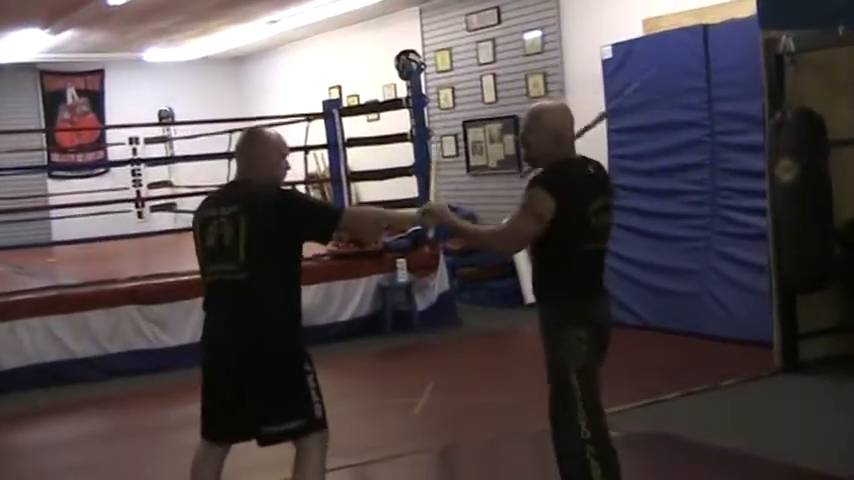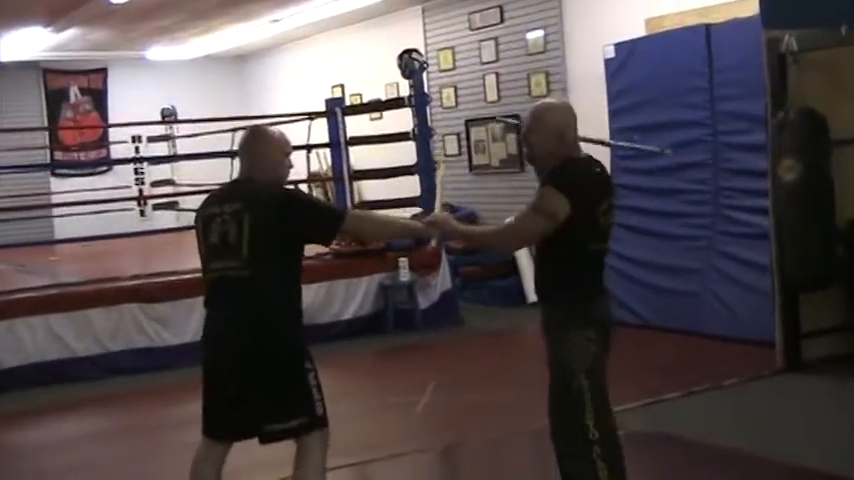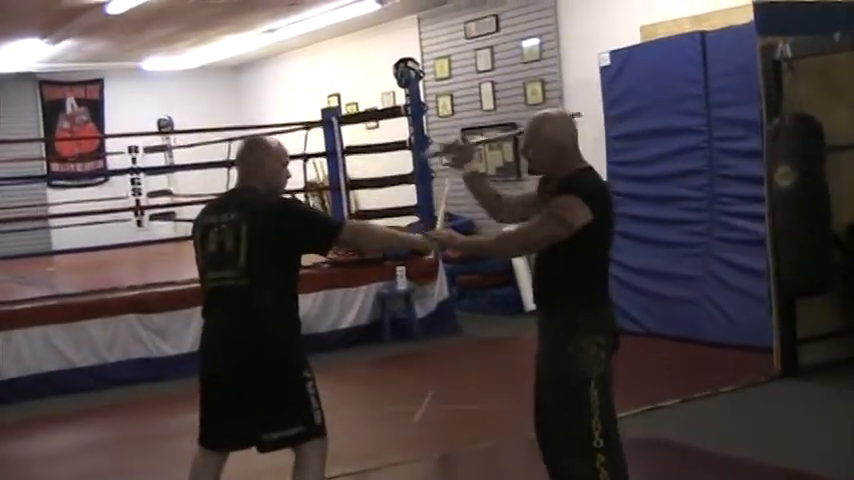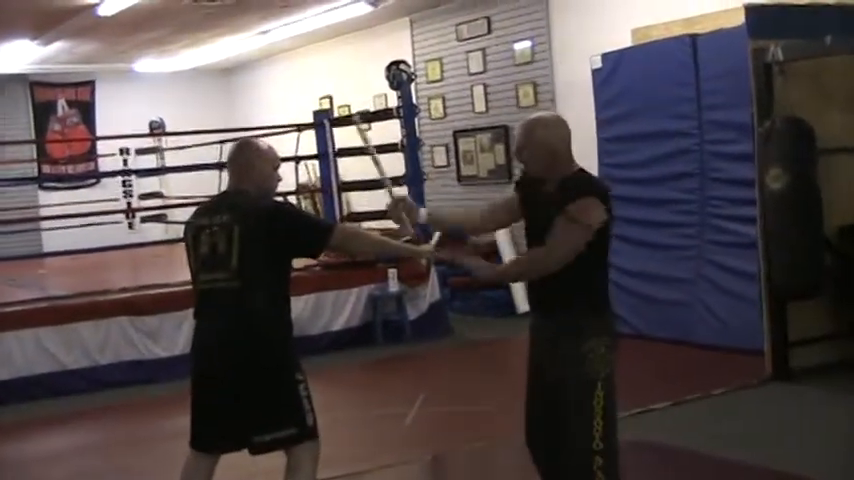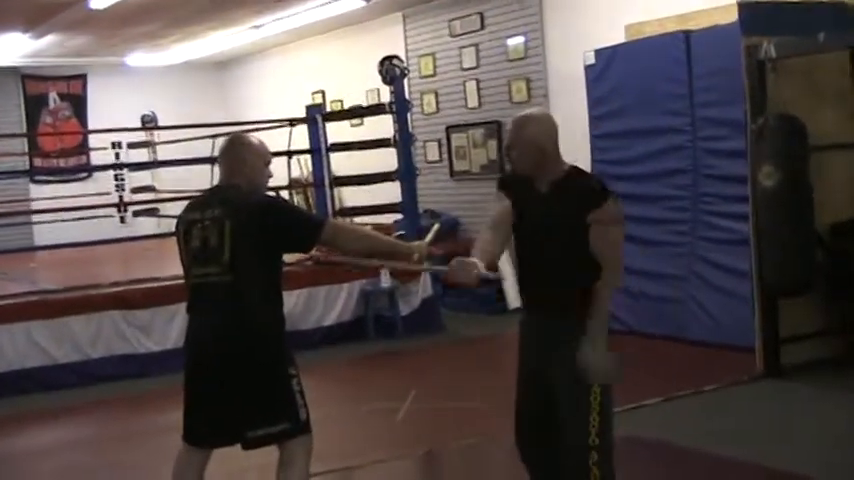
dt=0.2s
person 1, frame 1
left shoulder: (551, 184)
right shoulder: (592, 173)
left elbow: (506, 242)
left wrist: (449, 220)
left hip: (571, 316)
right hip: (586, 307)
left knee: (581, 423)
right knee: (569, 415)
person 1, frame 2
left shoulder: (562, 183)
right shoulder: (591, 171)
left elbow: (512, 238)
left wrist: (453, 228)
right wrist: (541, 162)
left hip: (575, 316)
right hip: (582, 308)
left knee: (588, 422)
right knee: (568, 415)
person 1, frame 3
left shoulder: (579, 195)
right shoulder: (564, 185)
left elbow: (517, 243)
right elbow: (505, 210)
left wrist: (458, 242)
right wrist: (467, 170)
left hip: (582, 328)
right hip: (562, 323)
left knee: (591, 434)
right knee: (553, 425)
person 1, frame 4
left shoulder: (587, 197)
right shoulder: (533, 189)
left elbow: (548, 259)
right elbow: (483, 220)
left wrist: (488, 271)
right wrist: (422, 216)
left hip: (583, 332)
right hip: (547, 326)
left knee: (589, 440)
right knee: (543, 432)
person 1, frame 5
left shoulder: (591, 194)
right shoulder: (513, 187)
left elbow: (610, 270)
right elbow: (496, 229)
left wrist: (595, 338)
right wrist: (476, 262)
left hip: (579, 328)
right hip: (535, 325)
left knee: (584, 436)
right knee: (532, 430)
person 2, frame 1
left shoulder: (206, 210)
right shoulder: (278, 204)
right elbow: (356, 221)
right wrist: (417, 217)
left hip: (220, 338)
right hip: (271, 339)
left knee: (215, 440)
right knee: (311, 437)
person 2, frame 2
left shoulder: (209, 207)
right shoulder: (281, 202)
right elbow: (359, 225)
right wrist: (423, 228)
left hip: (222, 335)
right hip: (272, 336)
left knee: (215, 439)
right knee: (312, 436)
person 2, frame 3
left shoulder: (206, 217)
right shoulder: (279, 212)
right elbow: (356, 235)
right wrist: (422, 242)
left hip: (219, 344)
right hip: (270, 346)
left knee: (212, 447)
right knee: (310, 444)
person 2, frame 4
left shoulder: (198, 220)
right shoulder: (271, 214)
right elbow: (347, 239)
right wrist: (414, 251)
left hip: (211, 346)
right hip: (262, 347)
left knee: (204, 449)
right knee: (302, 447)
person 2, frame 5
left shoulder: (189, 215)
right shoulder: (262, 208)
right elbow: (338, 234)
right wrist: (405, 248)
left hip: (203, 341)
right hip: (254, 342)
left knee: (196, 444)
right knee: (296, 442)
